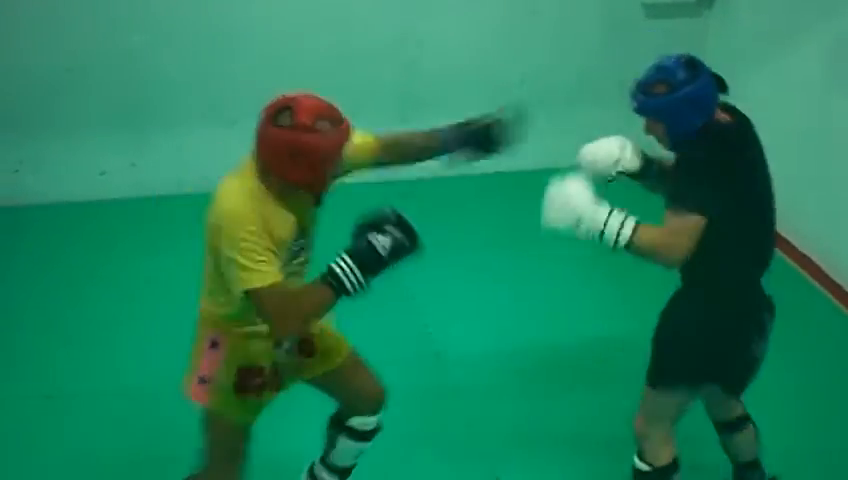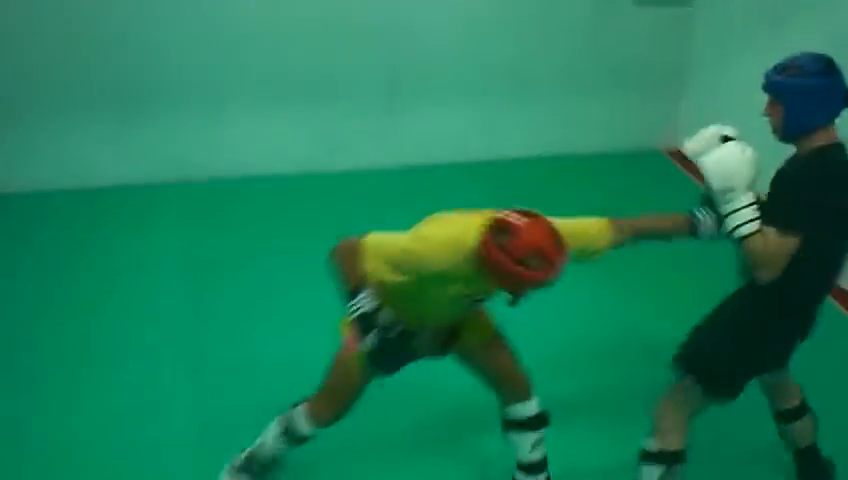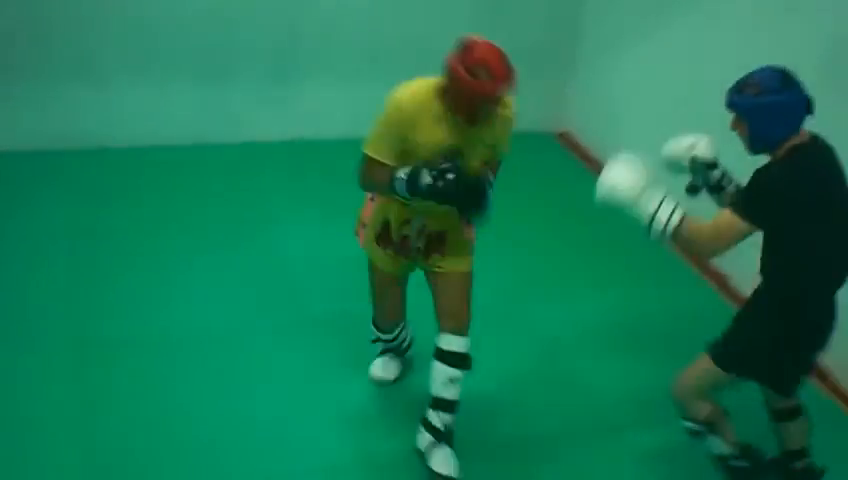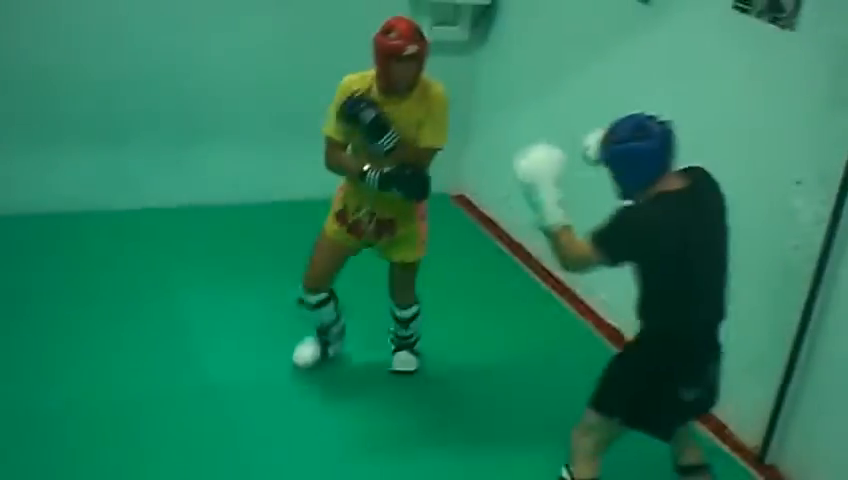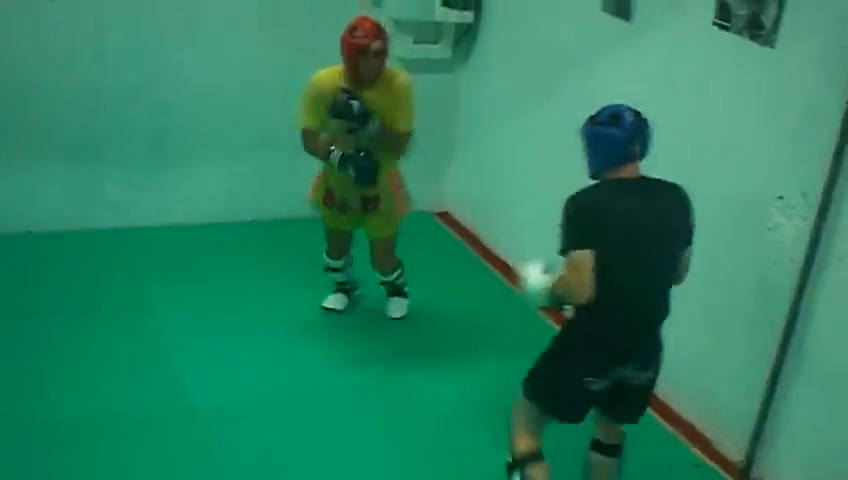
dt=0.4s
person 1, frame 1
left shoulder: (708, 155)
right shoulder: (727, 124)
left elbow: (673, 248)
left wrist: (595, 218)
right wrist: (645, 166)
left hip: (716, 305)
right hip: (739, 297)
left knee: (652, 423)
right knee: (720, 391)
person 1, frame 2
left shoulder: (804, 176)
left elbow: (766, 266)
right elbow: (780, 223)
left wrist: (736, 194)
right wrist: (727, 164)
left hip: (765, 310)
right hip: (792, 307)
left knee: (673, 410)
right knee: (774, 377)
person 1, frame 3
left shoulder: (781, 177)
right shoulder: (813, 154)
left elbow: (710, 241)
right elbow: (753, 213)
left wrist: (644, 198)
right wrist: (712, 174)
left hip: (786, 311)
right hip: (809, 307)
left knee: (689, 392)
right knee: (778, 380)
person 1, frame 4
left shoulder: (639, 223)
right shoulder: (702, 184)
left elbow: (575, 257)
left wrist: (543, 191)
right wrist: (611, 157)
left hip: (661, 354)
right hip: (703, 352)
left knee: (587, 442)
right knee: (677, 431)
person 1, frame 5
left shoulder: (586, 204)
right shoulder: (676, 200)
left elbow: (580, 291)
right elbow: (678, 274)
left wrist: (546, 287)
left hip: (588, 346)
right hip: (643, 349)
left knee: (524, 427)
right knee: (610, 422)
person 2, frame 1
left shoulder: (300, 159)
right shoulder: (238, 210)
left elbow: (387, 149)
right elbow: (284, 315)
left wrist: (460, 135)
right wrist: (355, 264)
left hip: (297, 320)
right hip: (239, 338)
left knee: (368, 396)
person 2, frame 2
left shoulder: (546, 236)
right shoulder: (437, 250)
left elbow: (625, 228)
right elbow: (344, 254)
left wrist: (699, 226)
right wrist: (369, 318)
left hip: (458, 312)
right hip: (394, 310)
left knee: (516, 387)
right knee: (330, 408)
person 2, frame 3
left shoulder: (501, 111)
right shoulder: (409, 103)
right elbow: (371, 175)
left wrist: (481, 185)
right wrist: (416, 182)
left hip: (449, 223)
right hip: (396, 216)
left knee: (456, 325)
right knee: (387, 314)
left ankle: (436, 432)
right ankle: (395, 345)
person 2, frame 4
left shoulder: (433, 96)
right shoulder: (352, 88)
left elbow: (418, 164)
right elbow: (333, 156)
left wrist: (380, 132)
right wrist: (377, 177)
left hip: (403, 208)
right hip: (355, 201)
left knee: (403, 292)
right knee: (314, 283)
left ankle: (407, 342)
right ankle: (326, 335)
person 2, frame 5
left shoulder: (398, 85)
right shoulder: (322, 83)
left elbow: (399, 146)
right elbow: (309, 139)
left wrist: (366, 121)
right wrist: (341, 158)
left hip: (379, 185)
right hip: (337, 181)
left knee: (383, 256)
right knee: (336, 249)
left ankle: (396, 287)
right ankle: (344, 286)
